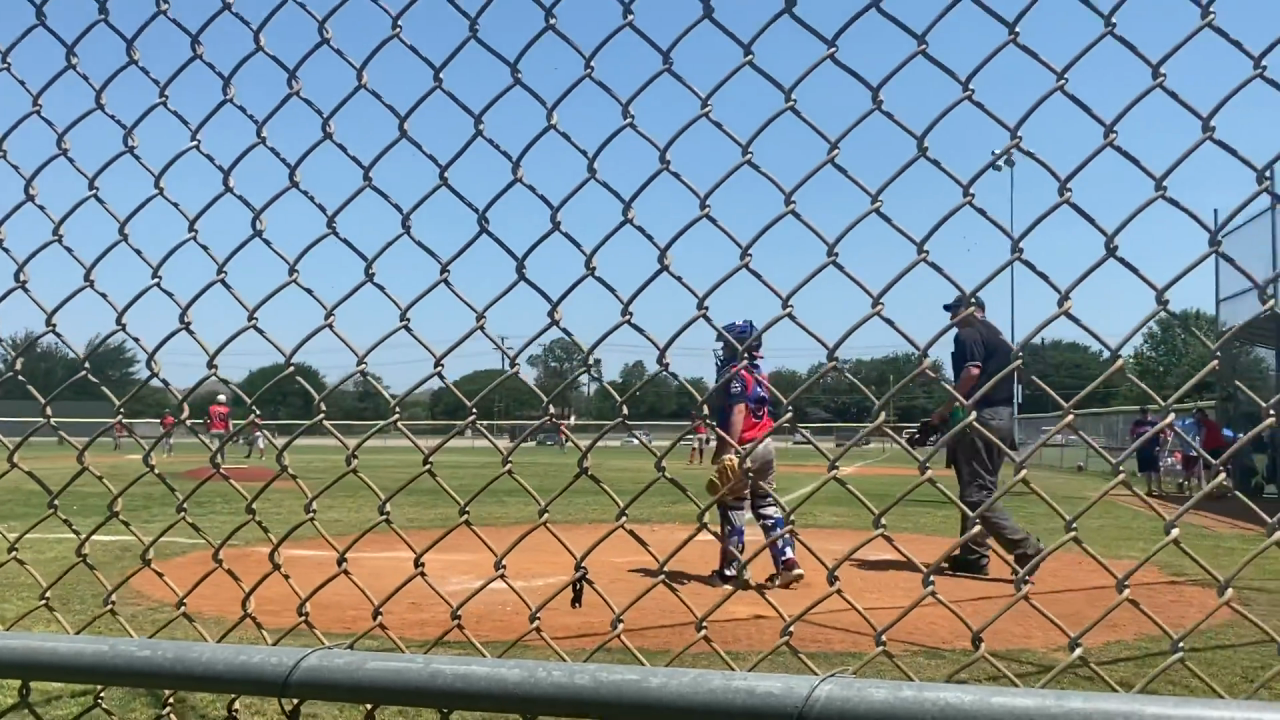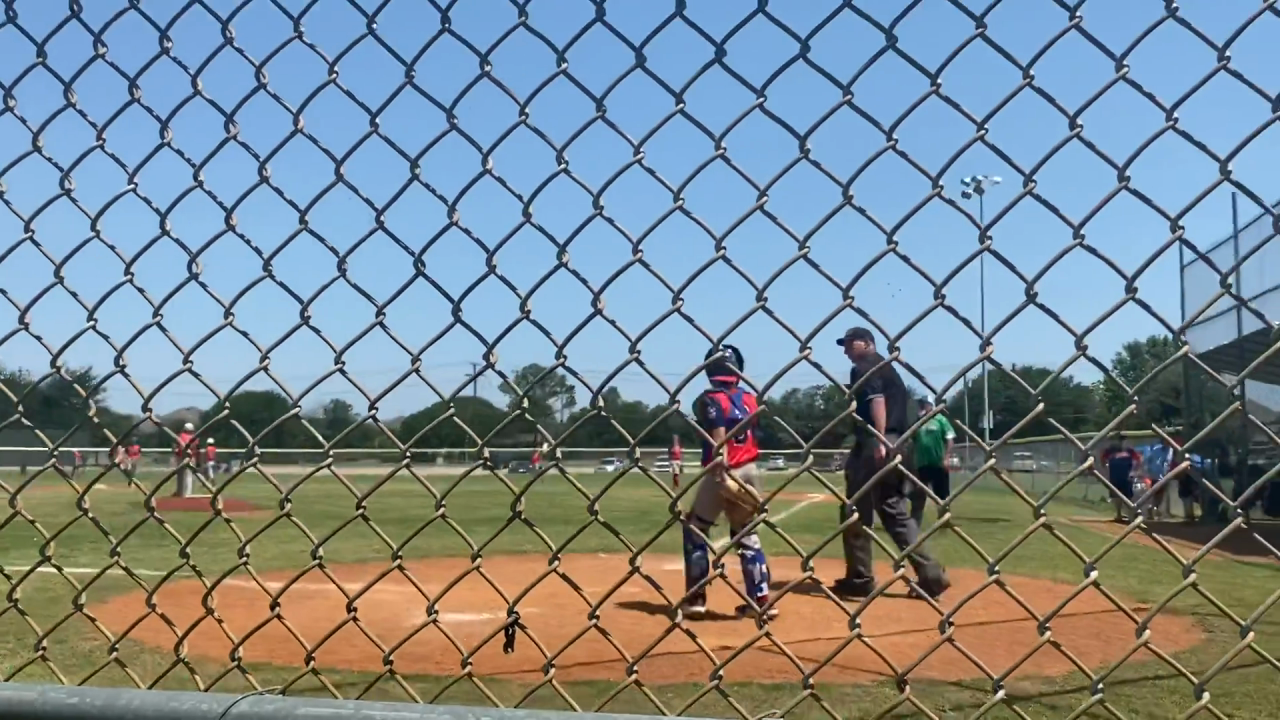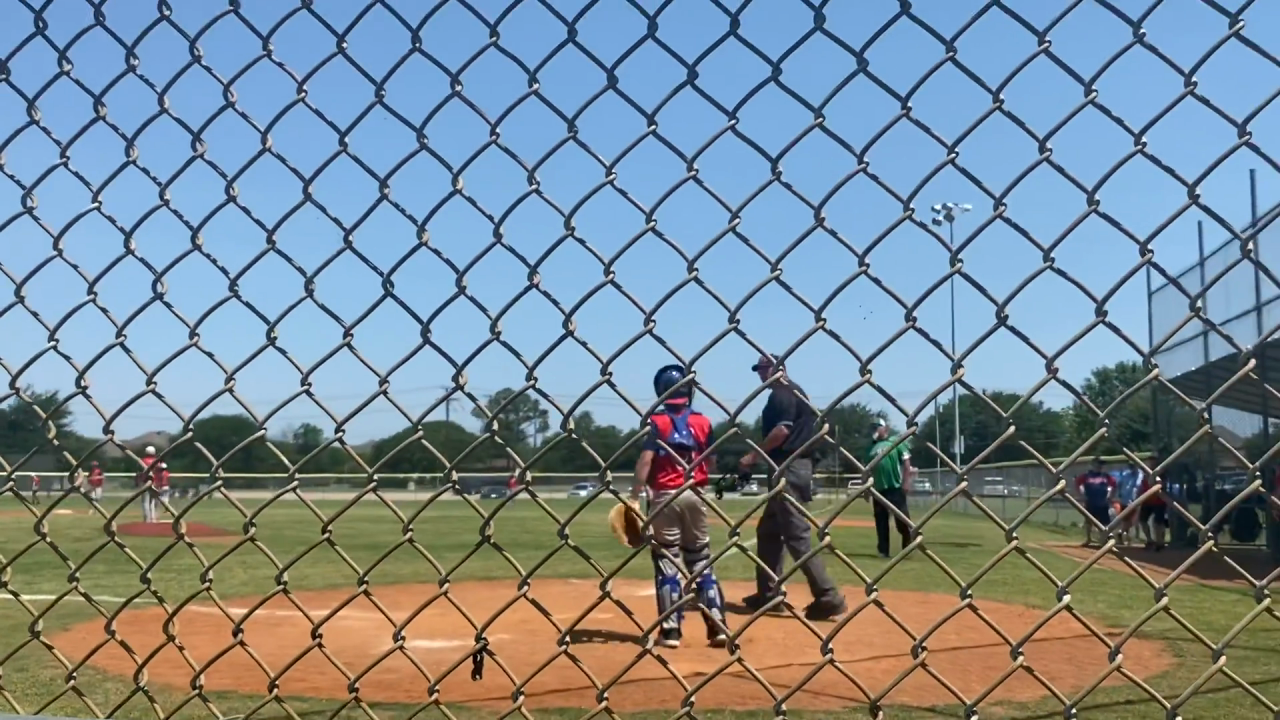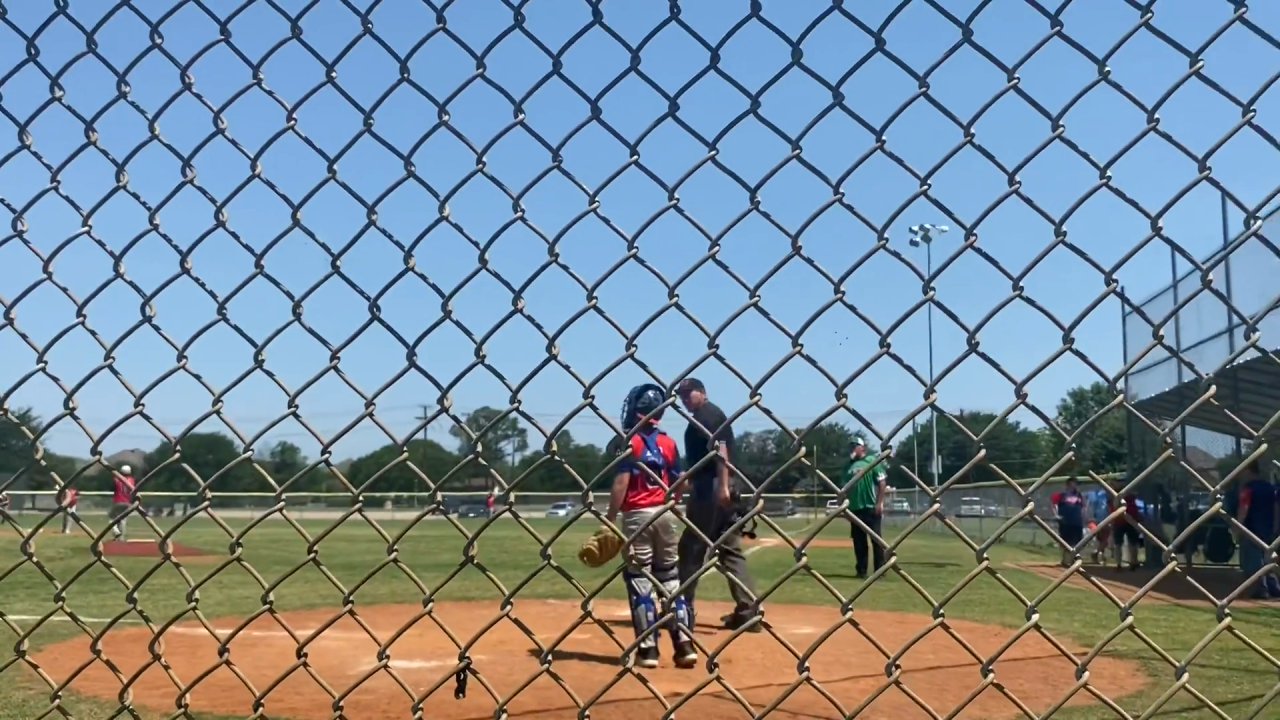
dt=0.5s
person 1, frame 1
left shoulder: (734, 374)
right shoulder: (759, 375)
left elbow: (738, 413)
left wrist: (729, 451)
left hip: (744, 447)
right hip: (765, 446)
left knee: (732, 508)
right knee: (767, 507)
left ankle: (729, 573)
right ankle: (788, 565)
person 1, frame 2
left shoulder: (709, 399)
right shoulder: (750, 399)
left elbow: (719, 438)
right elbow: (754, 435)
left wrist: (724, 476)
left hip: (723, 473)
right hip: (749, 471)
left knee: (695, 528)
right knee: (747, 535)
left ankle: (695, 598)
right ankle: (761, 600)
person 1, frame 3
left shoulder: (656, 422)
right shoulder: (702, 422)
left elbow: (646, 459)
right elbow: (710, 463)
left wrist: (634, 496)
left hip: (665, 496)
right hip: (695, 495)
left knee: (667, 562)
right knee: (700, 559)
left ankle: (671, 629)
right ankle: (716, 625)
person 1, frame 4
left shoulder: (626, 441)
right shoulder: (668, 442)
left elbow: (622, 482)
left wrist: (609, 520)
left hip: (637, 515)
right hip: (666, 514)
left knee: (640, 581)
right knee: (670, 577)
left ankle: (648, 648)
right ankle: (685, 644)
person 2, frame 1
left shoulder: (968, 333)
right shoulder: (999, 336)
left elbow: (972, 372)
right elbow: (1003, 380)
left wrist: (945, 408)
left hip: (981, 417)
right hip: (1004, 418)
left knee: (975, 490)
right knee: (980, 488)
left ankle: (1023, 545)
right ankle: (972, 555)
person 2, frame 2
left shoulder: (863, 368)
right shoulder: (887, 368)
left elbow: (877, 402)
left wrist: (880, 442)
left hip: (872, 445)
right hip: (898, 446)
left knee: (856, 513)
right knee: (896, 513)
left ankle: (860, 579)
right ankle: (931, 574)
person 2, frame 3
left shoulder: (783, 393)
right shoulder: (789, 394)
left elbow: (781, 430)
left wrist: (752, 456)
left hip: (789, 469)
right hip: (794, 467)
left knee: (797, 535)
right knee: (768, 530)
left ankle: (828, 597)
right ankle: (768, 593)
person 2, frame 4
left shoulder: (705, 414)
right shoulder: (710, 415)
left elbow: (720, 449)
left wrist: (723, 485)
left hip: (710, 487)
right hip: (720, 487)
left knee: (691, 548)
right knee: (729, 550)
right ankle: (747, 611)
